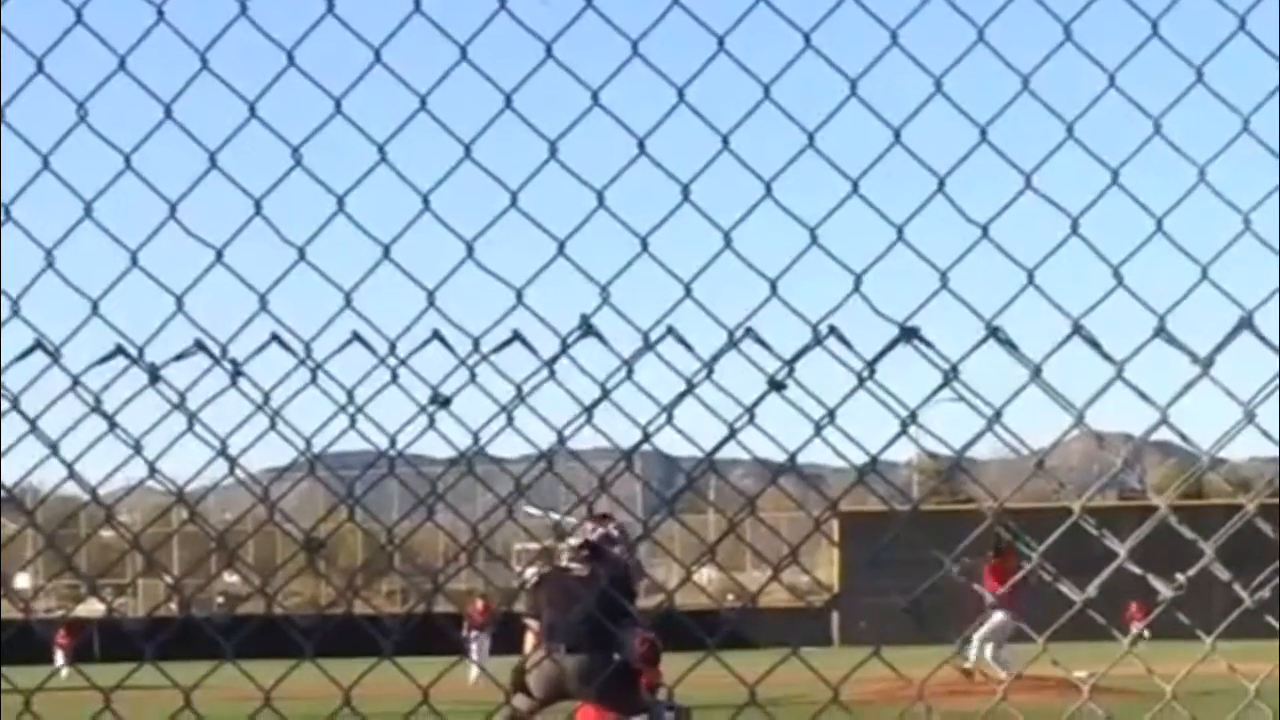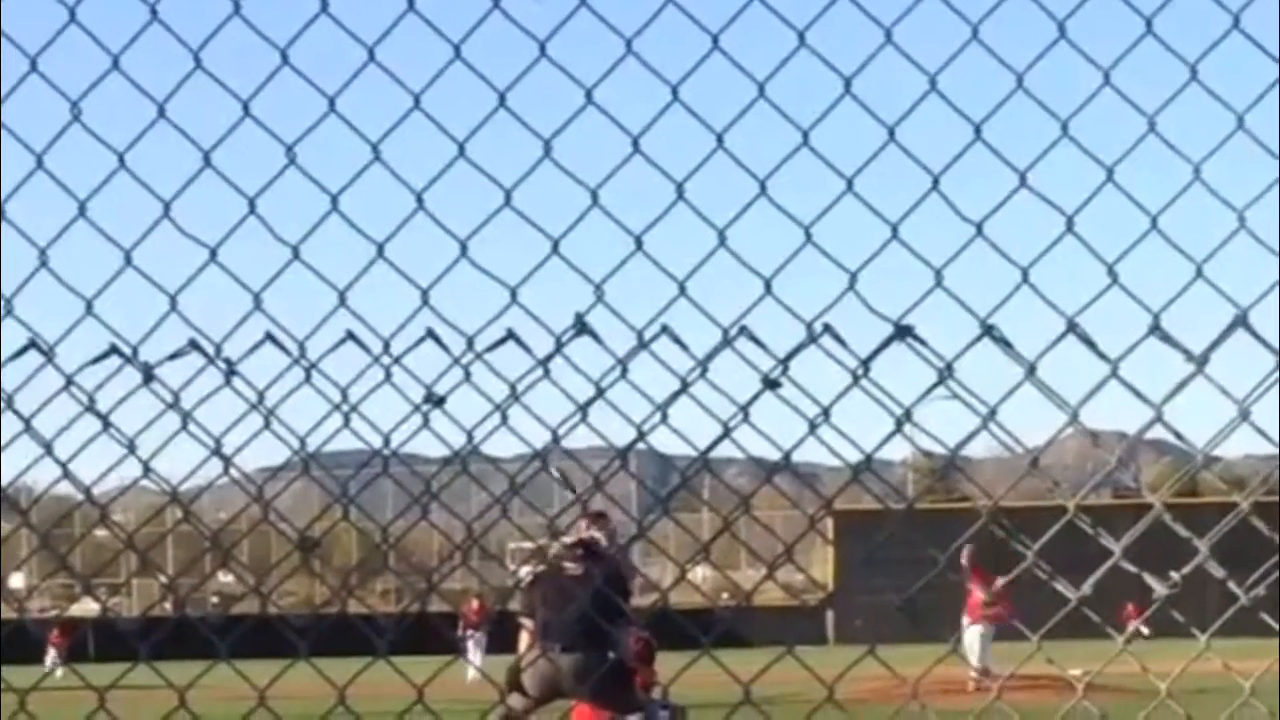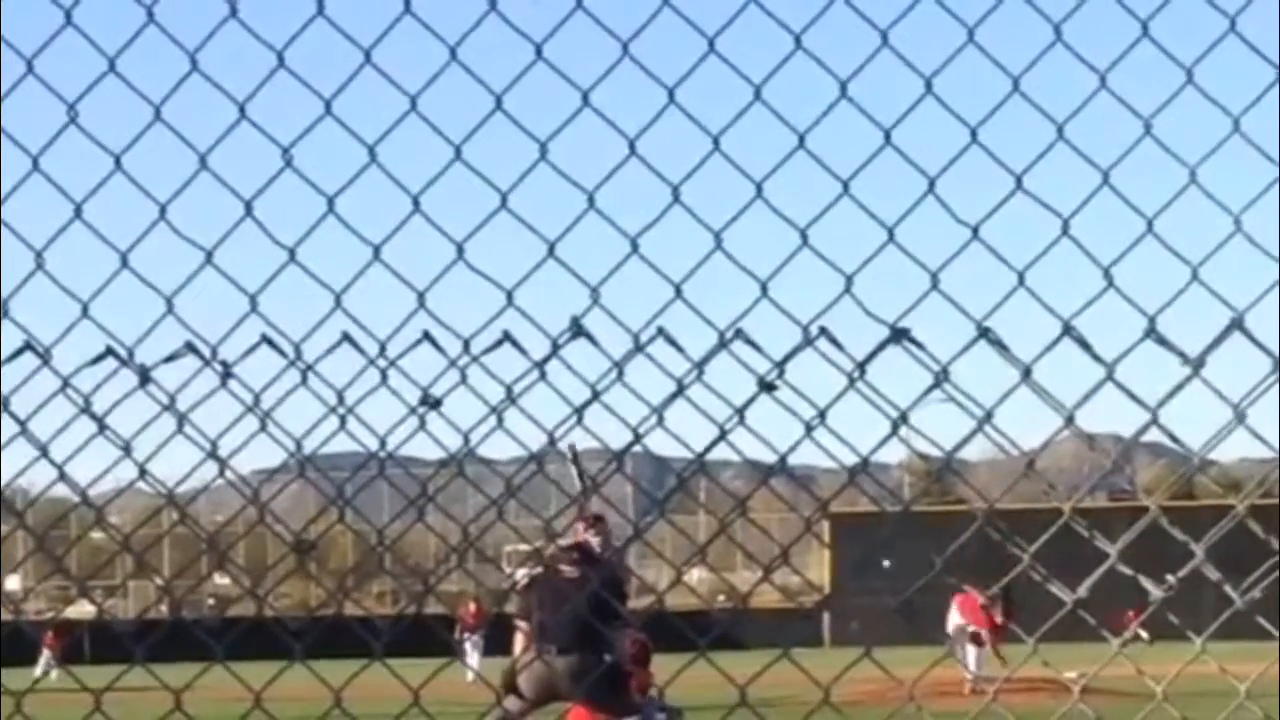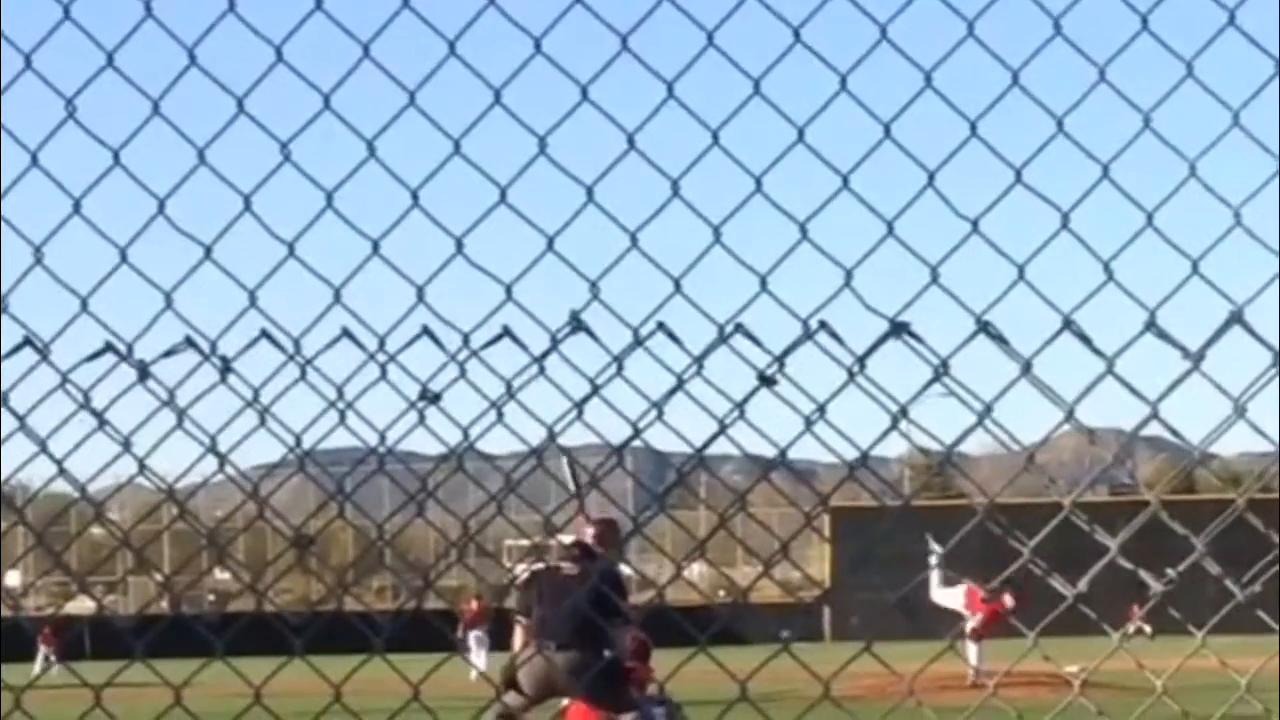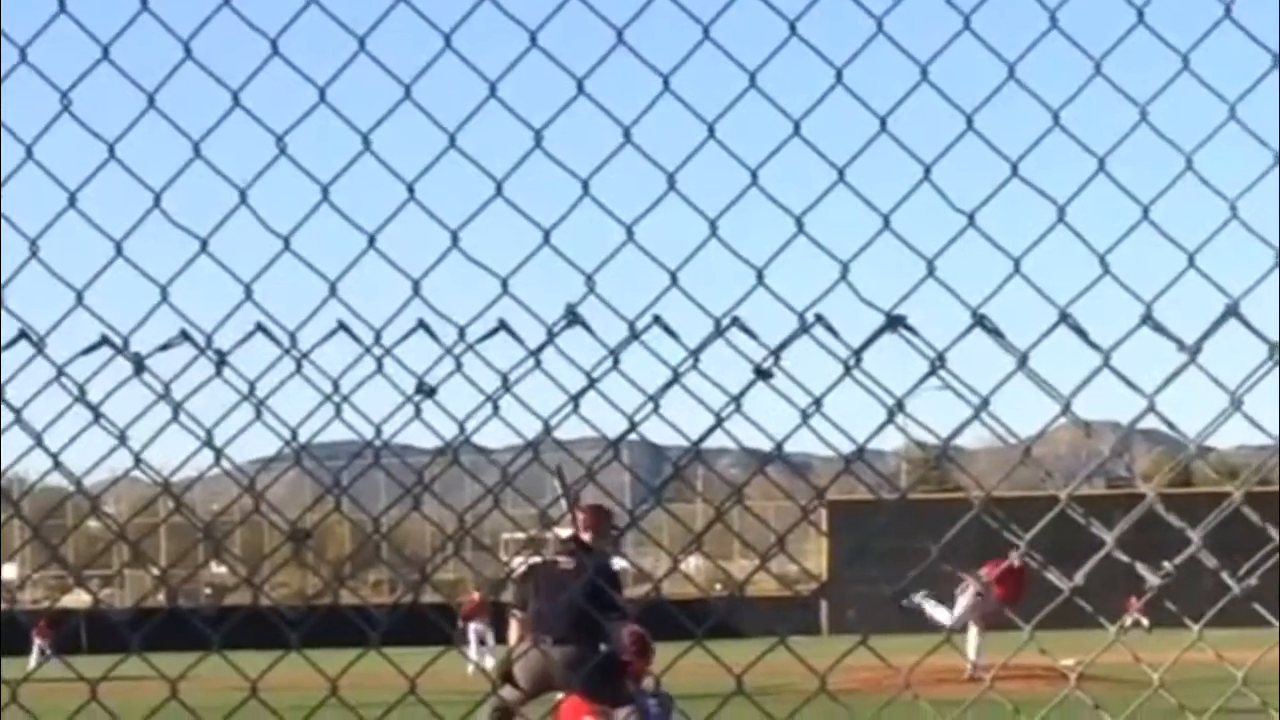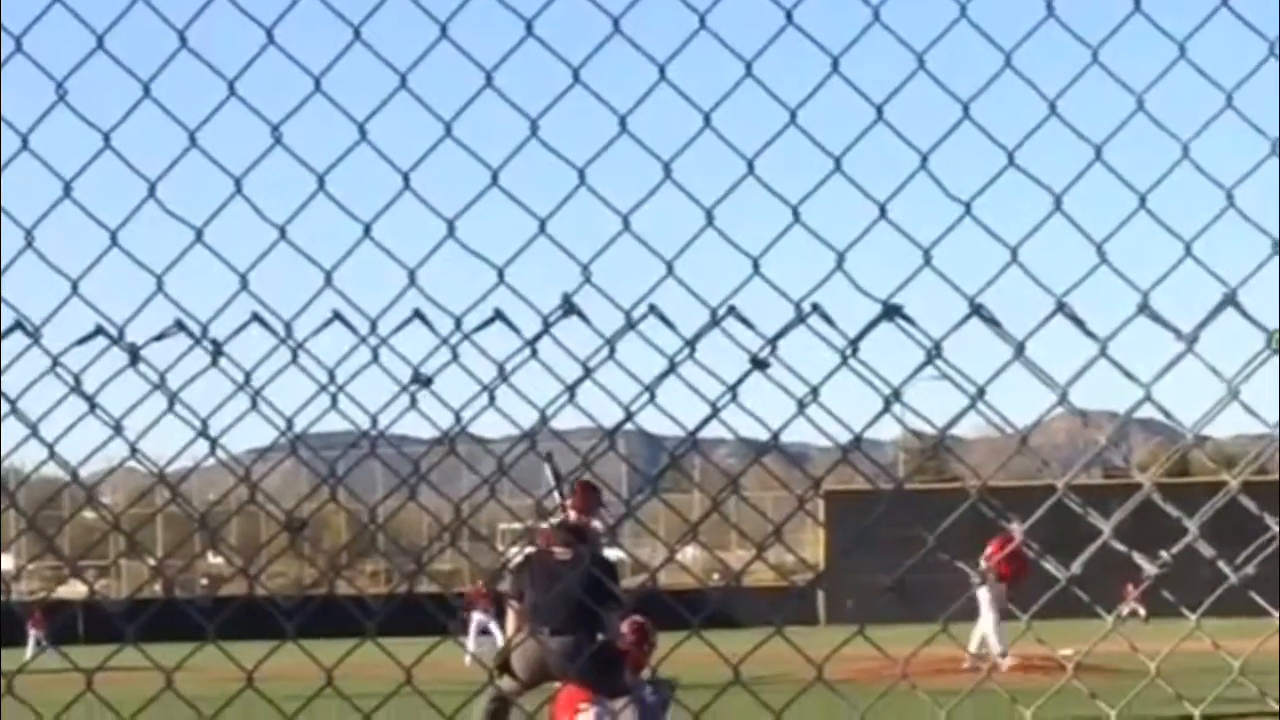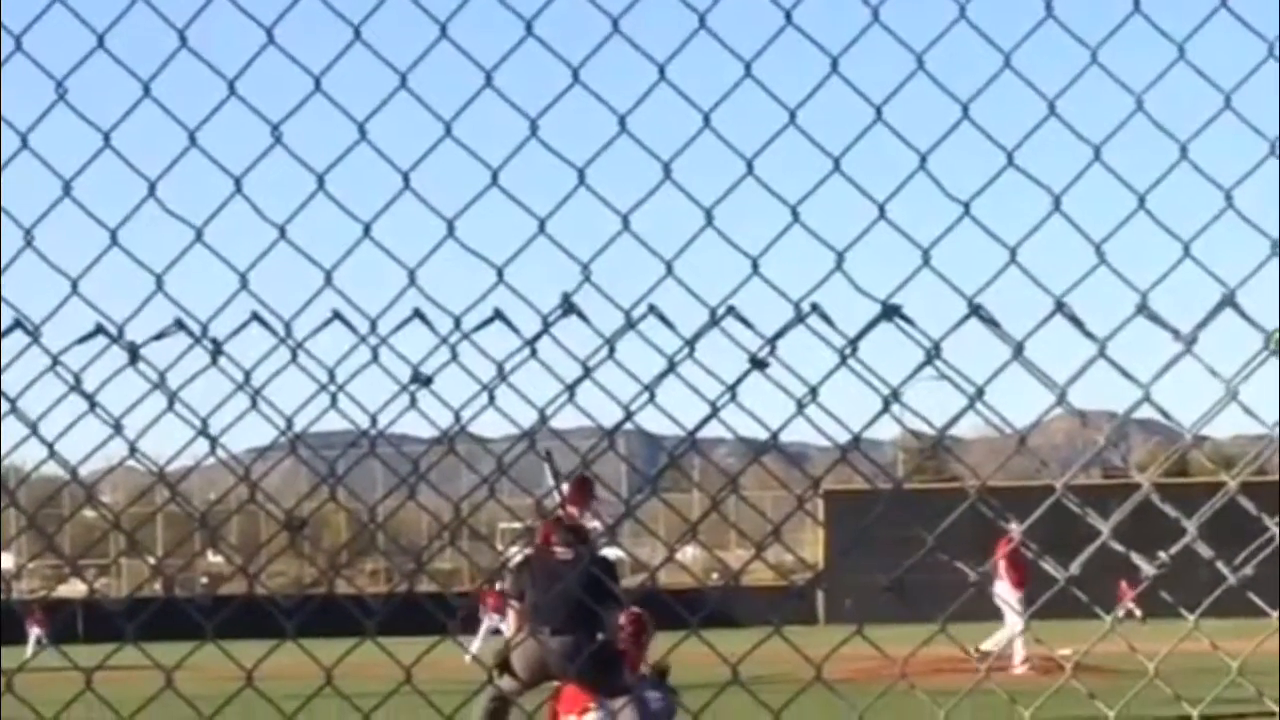
dt=0.2s
person 1, frame 1
left shoulder: (545, 580)
right shoulder: (615, 576)
left elbow: (534, 634)
right elbow: (628, 633)
left hip: (548, 666)
right hip: (594, 665)
person 1, frame 2
left shoulder: (538, 578)
right shoulder: (608, 576)
left elbow: (528, 633)
right elbow: (622, 631)
left wrist: (521, 669)
left hip: (543, 665)
right hip: (589, 664)
person 1, frame 3
left shoulder: (536, 582)
right shoulder: (604, 580)
left elbow: (523, 633)
left wrist: (518, 671)
left hip: (541, 668)
right hip: (586, 667)
person 1, frame 4
left shoulder: (535, 577)
right shoulder: (606, 577)
left elbow: (522, 629)
right elbow: (618, 631)
left wrist: (516, 665)
left hip: (539, 662)
right hip: (584, 661)
person 1, frame 5
left shoulder: (531, 572)
right shoulder: (601, 571)
left elbow: (517, 628)
right elbow: (616, 626)
left wrist: (515, 662)
left hip: (535, 658)
right hip: (582, 656)
person 1, frame 6
left shoulder: (527, 562)
right shoulder: (597, 562)
left elbow: (514, 615)
right elbow: (611, 616)
left wrist: (512, 648)
left hip: (532, 648)
right hip: (580, 646)
left knee: (498, 695)
right knee: (628, 696)
person 1, frame 7
left shoulder: (527, 564)
right shoulder: (600, 565)
left elbow: (515, 616)
right elbow: (610, 615)
left wrist: (512, 651)
left hip: (534, 647)
right hip: (579, 647)
left knee: (498, 695)
right knee: (624, 693)
